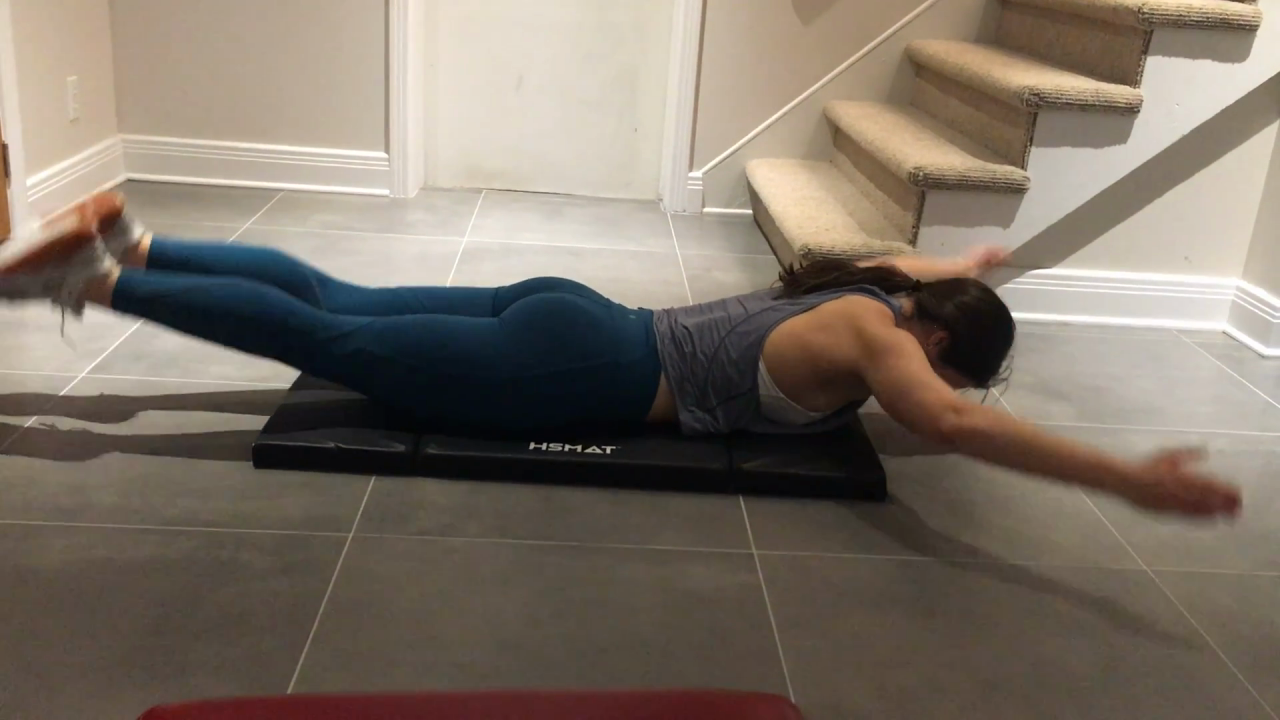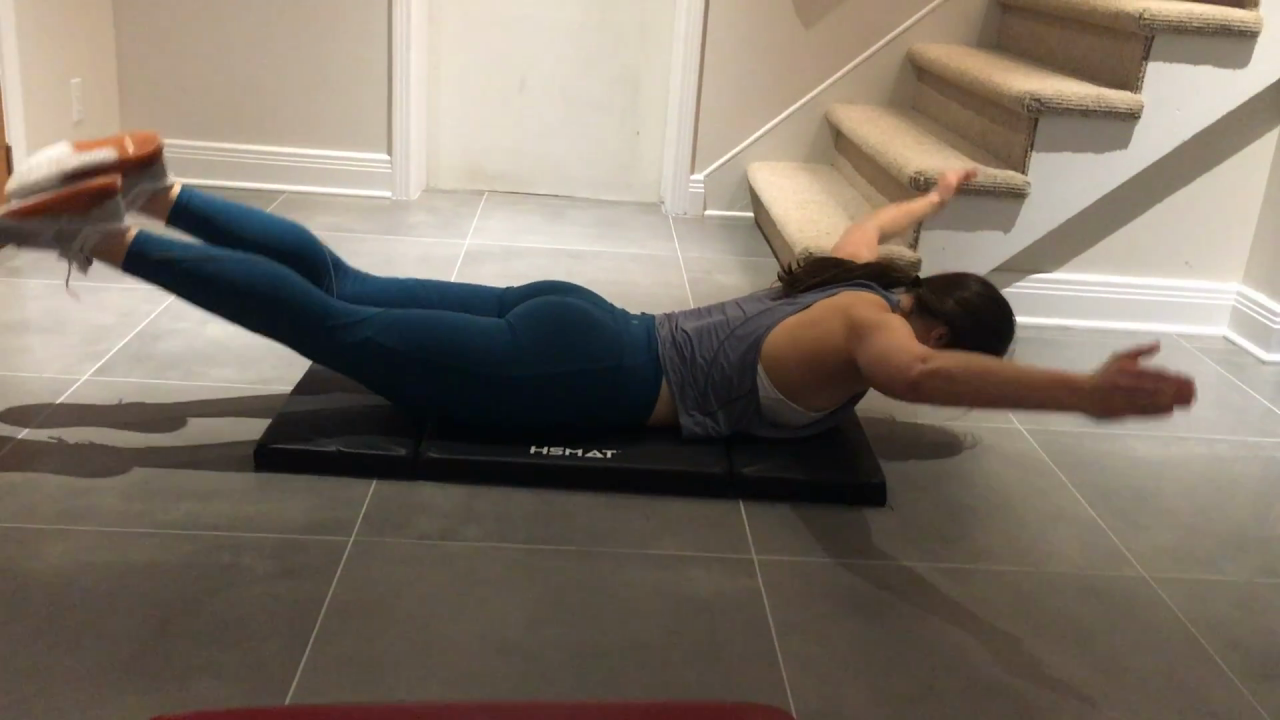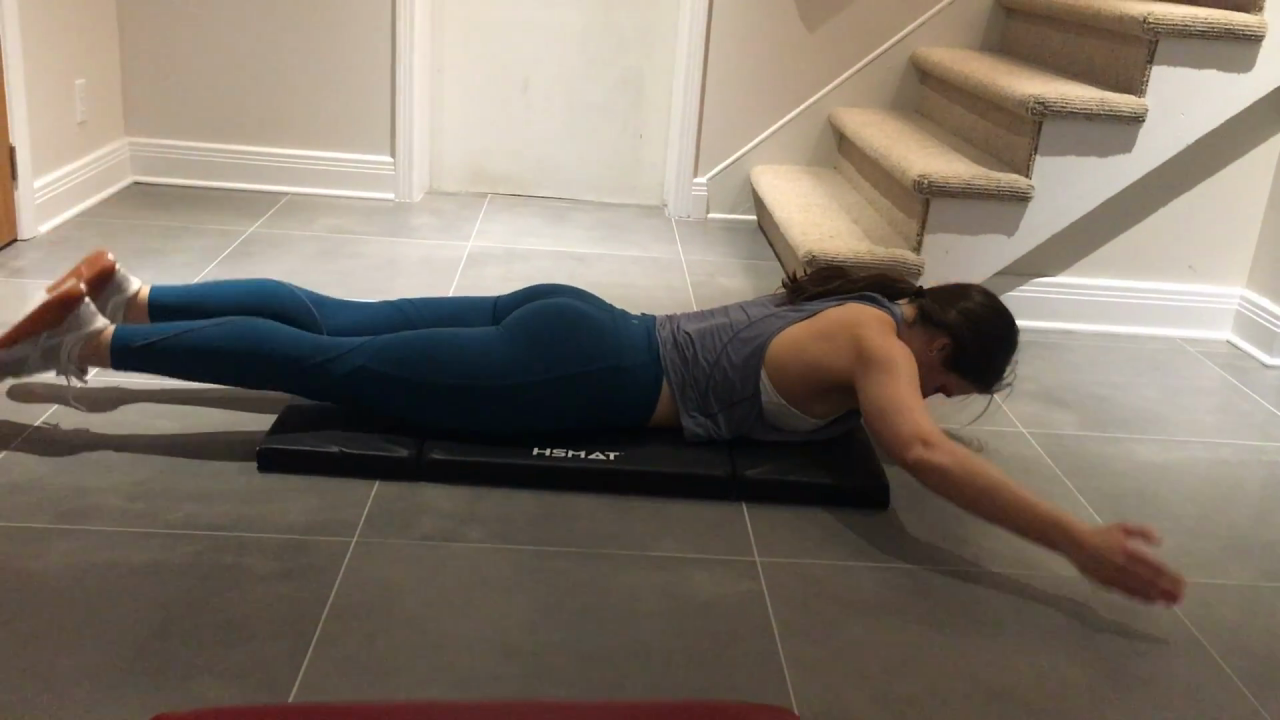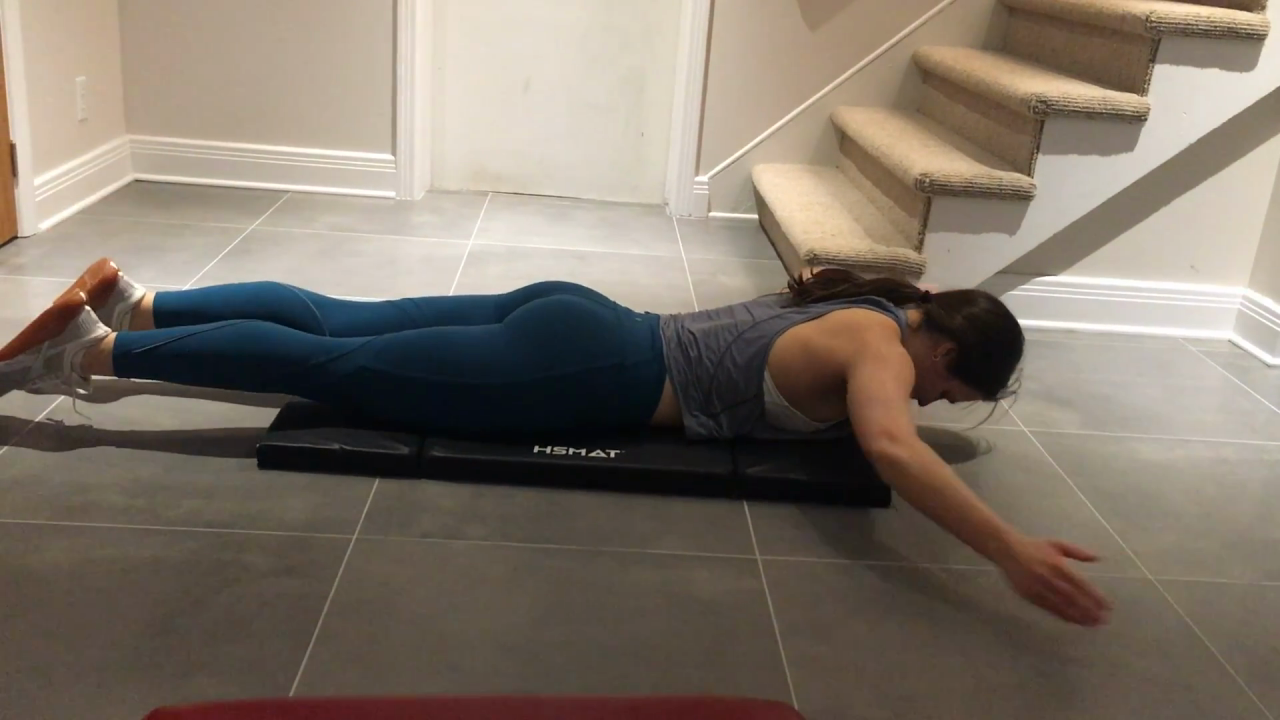
dt=0.3s
person 1, frame 1
left shoulder: (861, 289)
right shoulder: (878, 341)
left elbow: (903, 269)
right elbow: (949, 422)
left wrist: (964, 271)
right wrist: (1126, 480)
left hip: (564, 321)
right hip: (574, 377)
left knee: (338, 304)
right knee: (332, 347)
left ankle: (130, 246)
right ankle: (100, 280)
person 1, frame 2
left shoulder: (854, 287)
right shoulder: (868, 326)
left elbow: (865, 225)
right elbow: (917, 373)
left wrist: (933, 193)
right wrist: (1083, 393)
left hip: (564, 323)
right hip: (575, 379)
left knee: (335, 288)
right knee: (335, 335)
left ankle: (153, 191)
right ankle: (109, 237)
person 1, frame 3
left shoulder: (863, 302)
right shoulder: (878, 347)
right elbow: (924, 453)
left wrist: (958, 308)
right wrist: (1077, 539)
left hip: (570, 323)
right hip: (574, 374)
left knee: (334, 321)
right knee: (327, 365)
left ankle: (126, 294)
person 1, frame 4
left shoulder: (855, 303)
right shoulder: (884, 347)
right elbow: (892, 450)
right wrist: (1011, 551)
left hip: (573, 320)
right hip: (581, 373)
left knee: (337, 323)
right knee: (336, 367)
left ankle: (134, 303)
right ankle: (98, 348)
